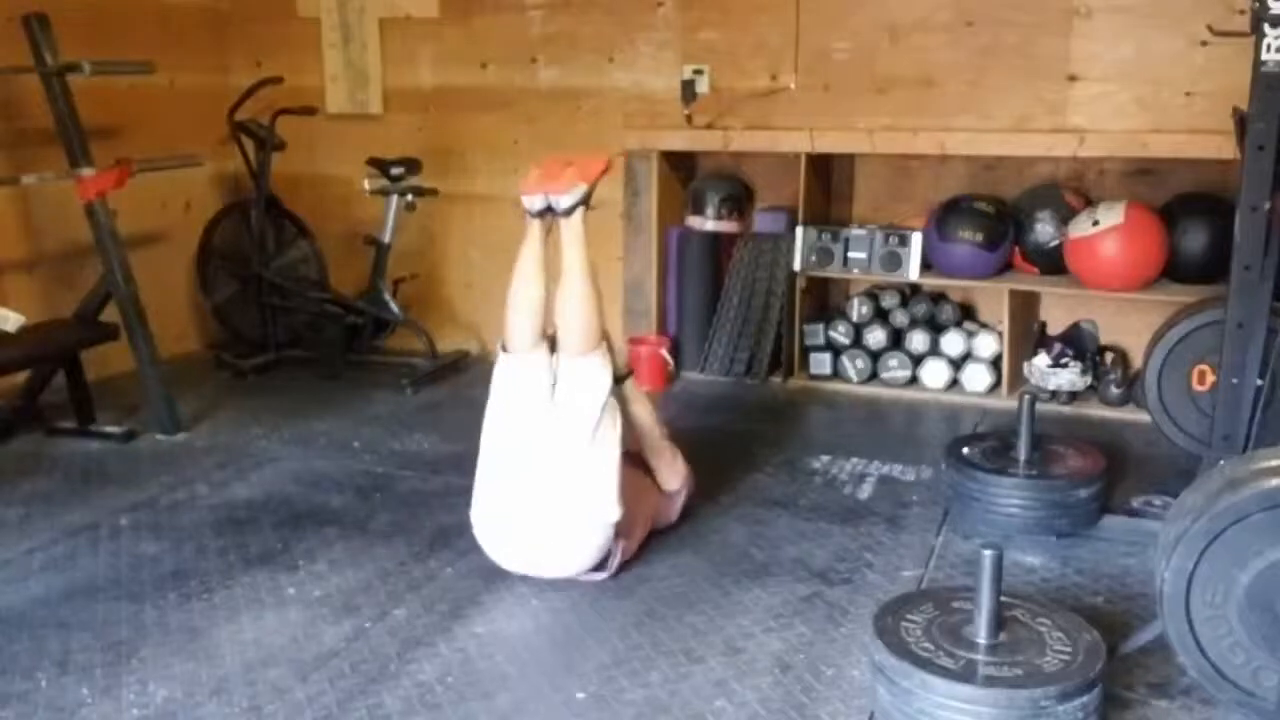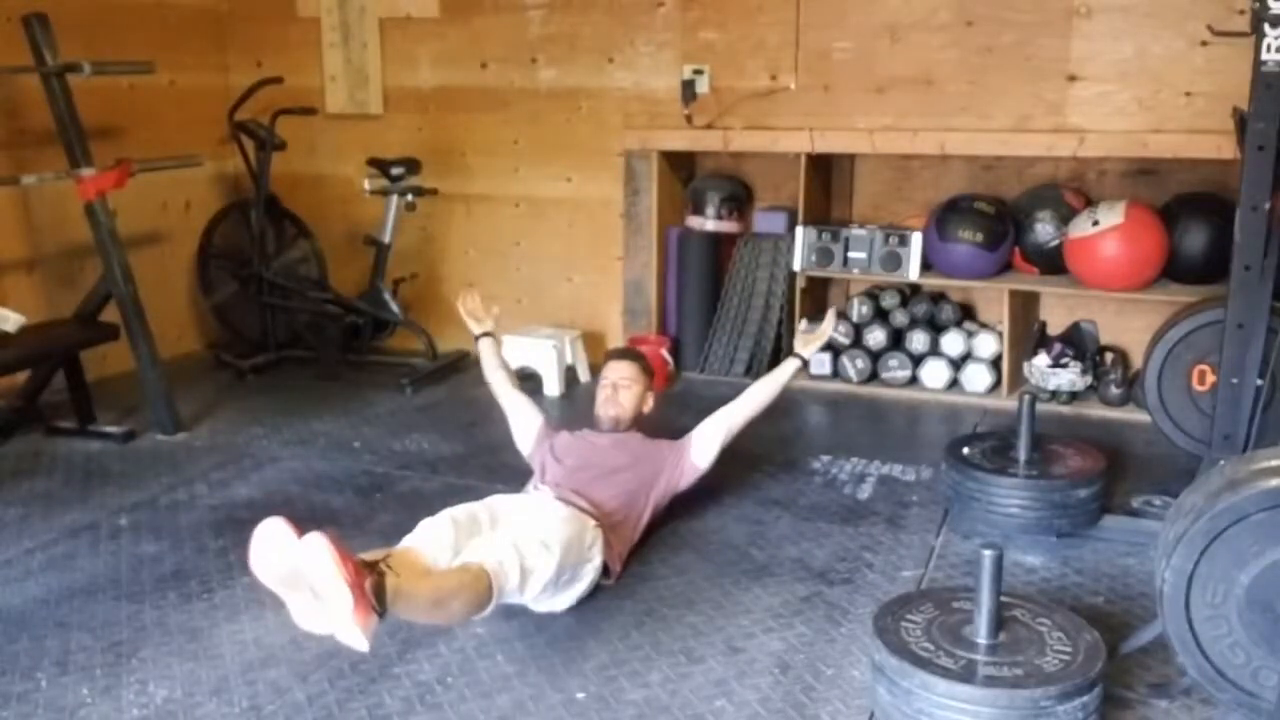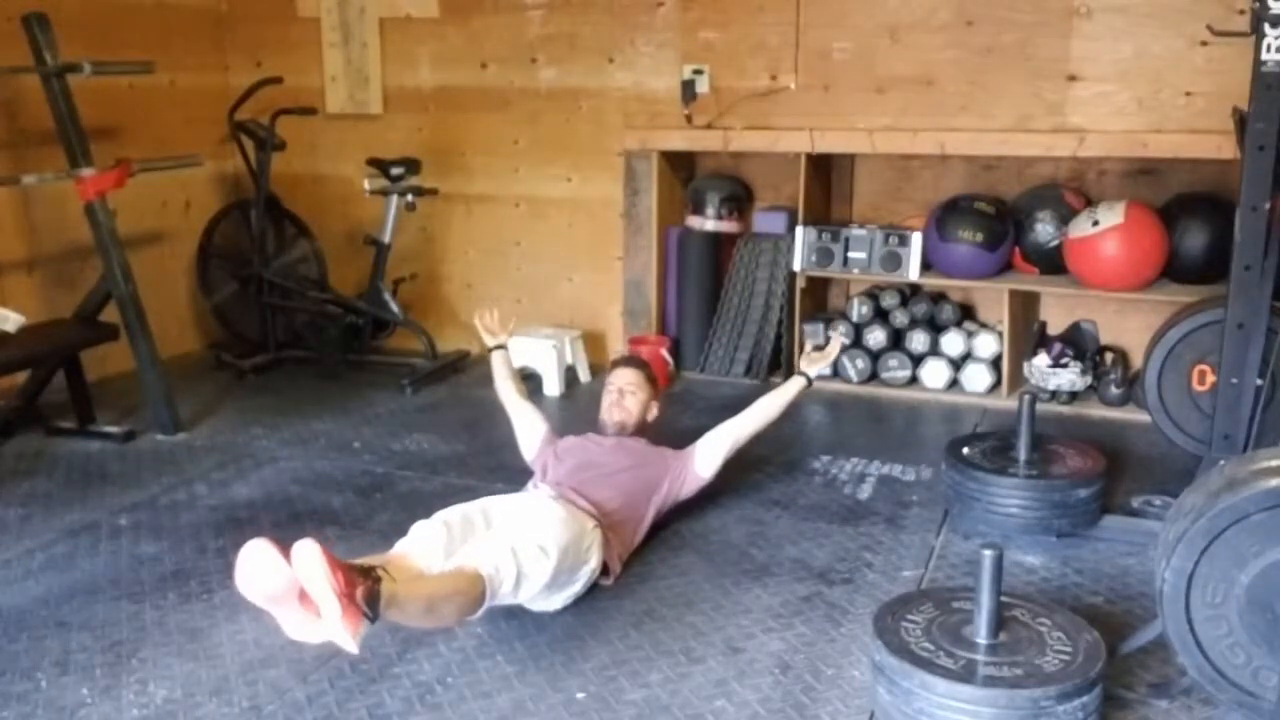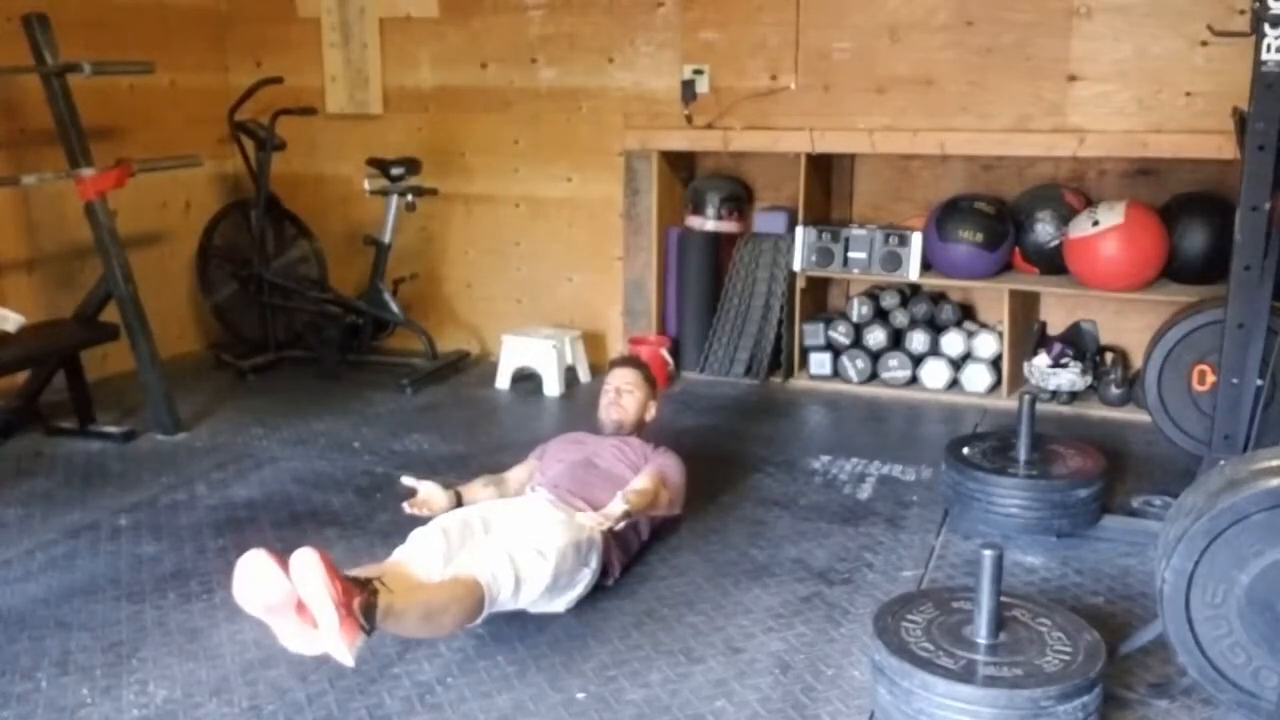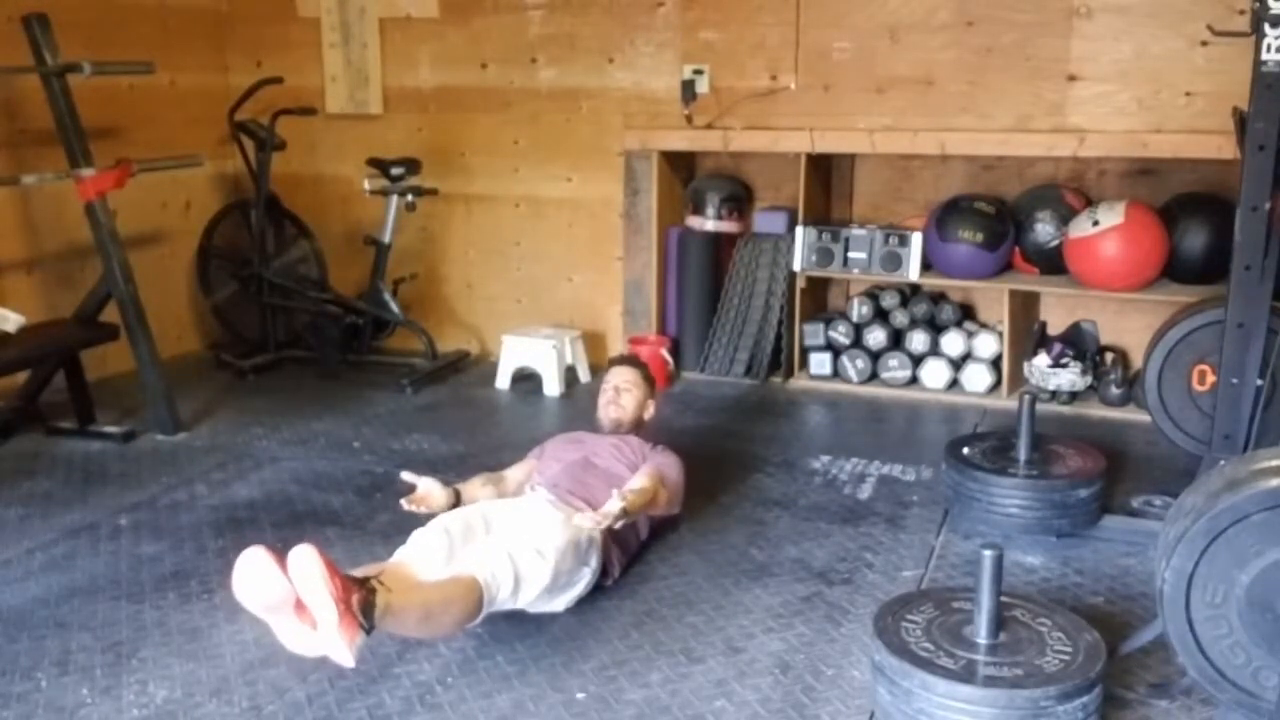
dt=1s
person 1, frame 1
left shoulder: (669, 476)
left elbow: (651, 435)
left wrist: (616, 376)
left hip: (576, 534)
left knee: (584, 365)
right knee: (522, 351)
person 1, frame 2
left shoulder: (664, 457)
right shoulder: (559, 444)
left elbow: (735, 413)
right elbow: (508, 394)
left wrist: (796, 358)
right wrist: (485, 334)
left hip: (574, 531)
right hip: (513, 508)
left knee: (486, 568)
right knee: (432, 541)
left ankle: (368, 598)
right ankle: (332, 593)
person 1, frame 3
left shoulder: (667, 466)
right shoulder: (563, 447)
left elbow: (735, 430)
right elbow: (517, 404)
left wrist: (802, 378)
right wrist: (497, 348)
left hip: (572, 528)
right hip: (511, 506)
left knee: (476, 572)
right knee: (422, 545)
left ankle: (361, 602)
right ankle: (317, 600)
person 1, frame 4
left shoulder: (660, 462)
right shoulder: (565, 442)
left elbow: (646, 494)
right elbow: (506, 481)
left wrist: (616, 510)
right wrist: (452, 496)
left hip: (573, 530)
right hip: (508, 510)
left knee: (478, 578)
right knee: (420, 554)
left ankle: (362, 613)
right ankle: (315, 611)
person 1, frame 5
left shoulder: (659, 460)
right shoulder: (564, 442)
left elbow: (645, 492)
right elbow: (505, 479)
left wrist: (617, 507)
right wrist: (451, 494)
left hip: (571, 532)
right hip: (512, 510)
left knee: (478, 577)
right knee: (422, 553)
left ankle: (361, 613)
right ankle: (316, 613)
